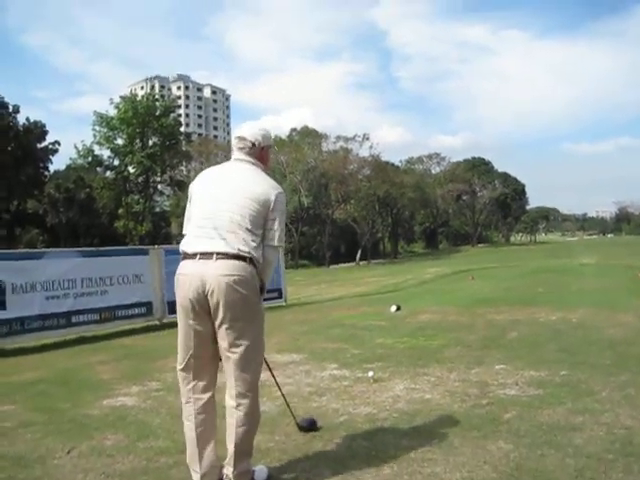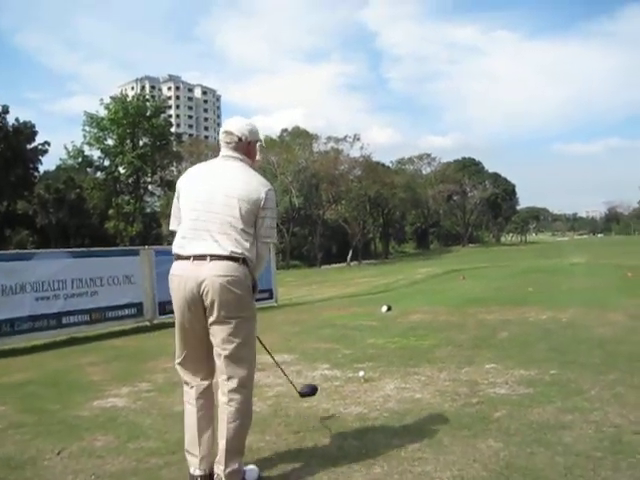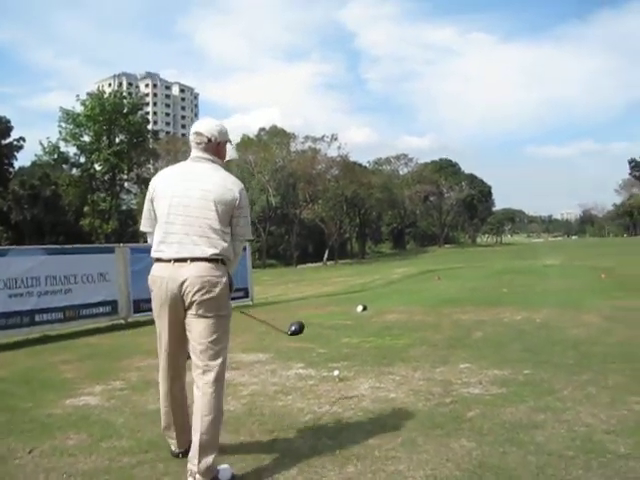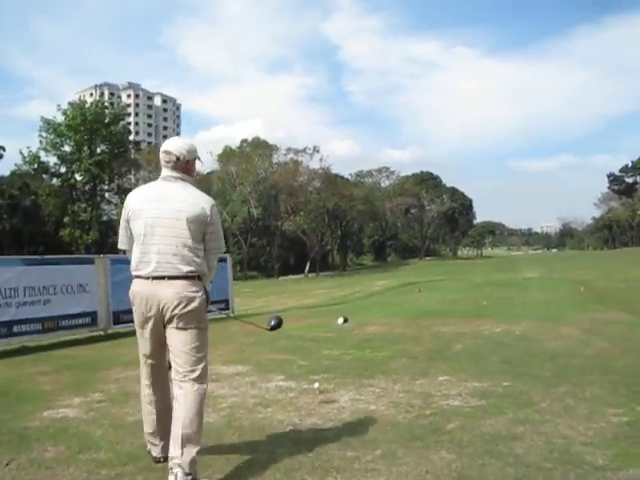
dt=0.2s
person 1, frame 1
left shoulder: (202, 178)
right shoulder: (270, 189)
right elbow: (271, 250)
right wrist: (258, 289)
left hip: (188, 271)
right hip: (234, 275)
left knee: (195, 379)
right knee: (242, 380)
person 1, frame 2
left shoulder: (190, 175)
right shoulder: (260, 186)
left elbow: (176, 229)
right elbow: (263, 247)
right wrist: (248, 282)
left hip: (182, 272)
right hip: (228, 275)
left knee: (194, 375)
right knee: (234, 378)
person 1, frame 3
left shoulder: (161, 178)
right shoulder: (233, 186)
left elbow: (150, 232)
right elbow: (238, 242)
left hip: (163, 273)
right hip: (207, 275)
left knee: (170, 366)
right knee: (208, 372)
left ankle: (179, 441)
person 1, frame 4
left shoulder: (135, 197)
right shoulder: (203, 202)
left elbow: (127, 248)
right elbow: (213, 255)
left hip: (143, 289)
right hip: (184, 291)
left knee: (152, 374)
right knee: (189, 380)
left ankle: (159, 446)
